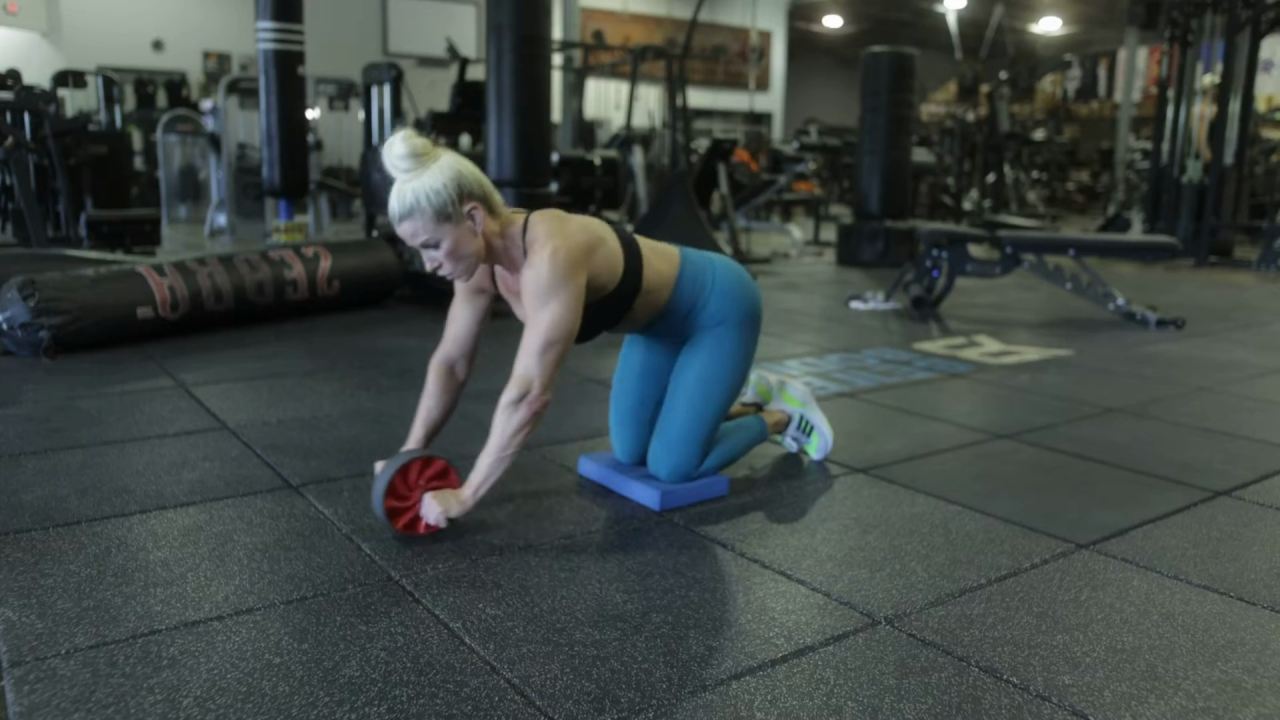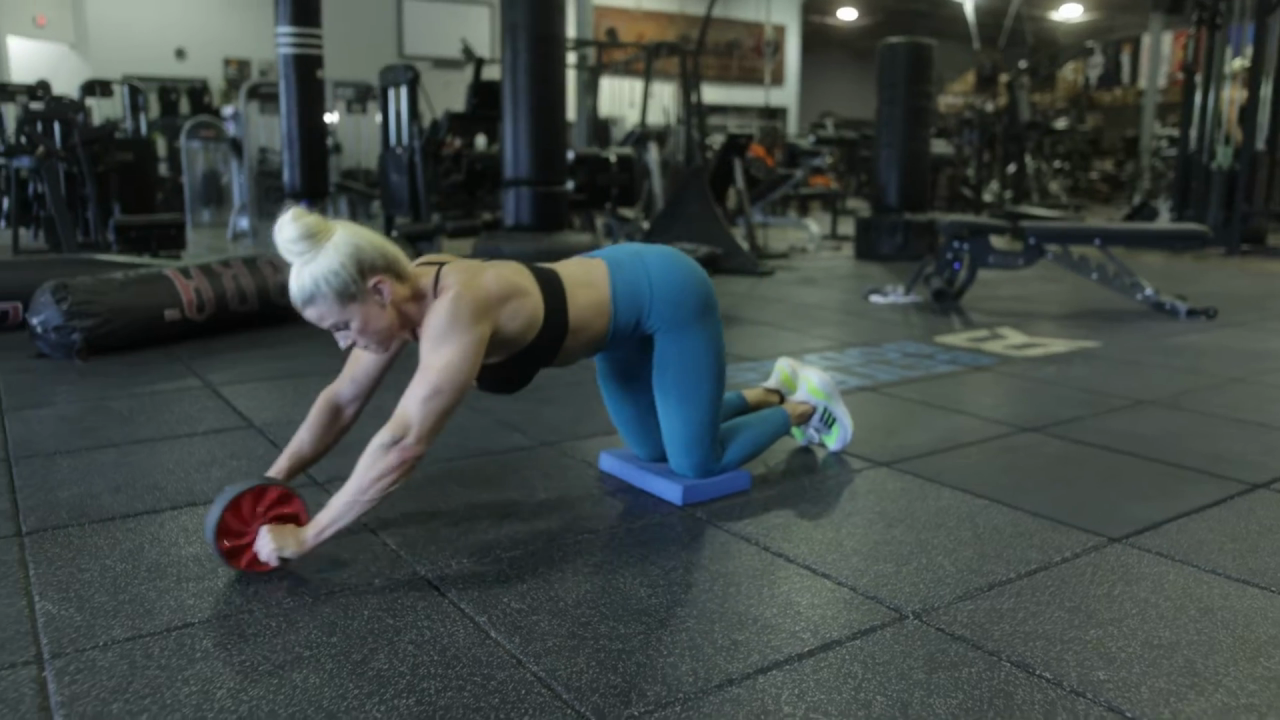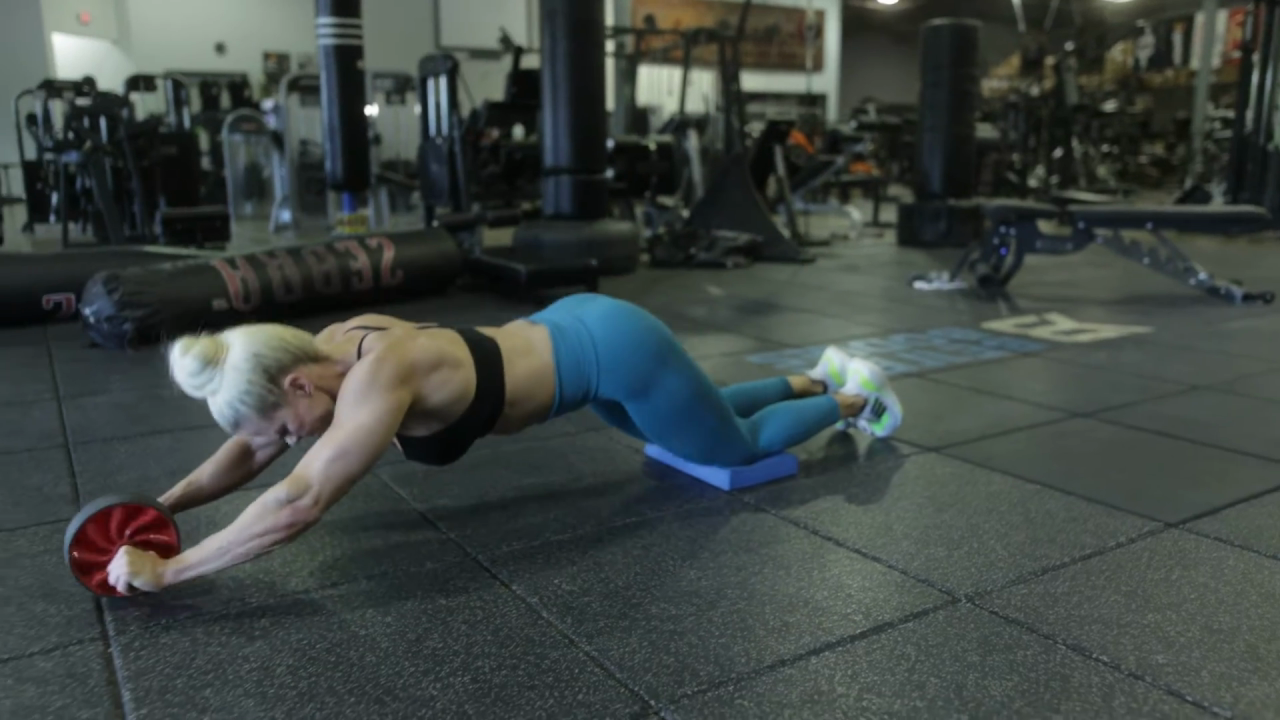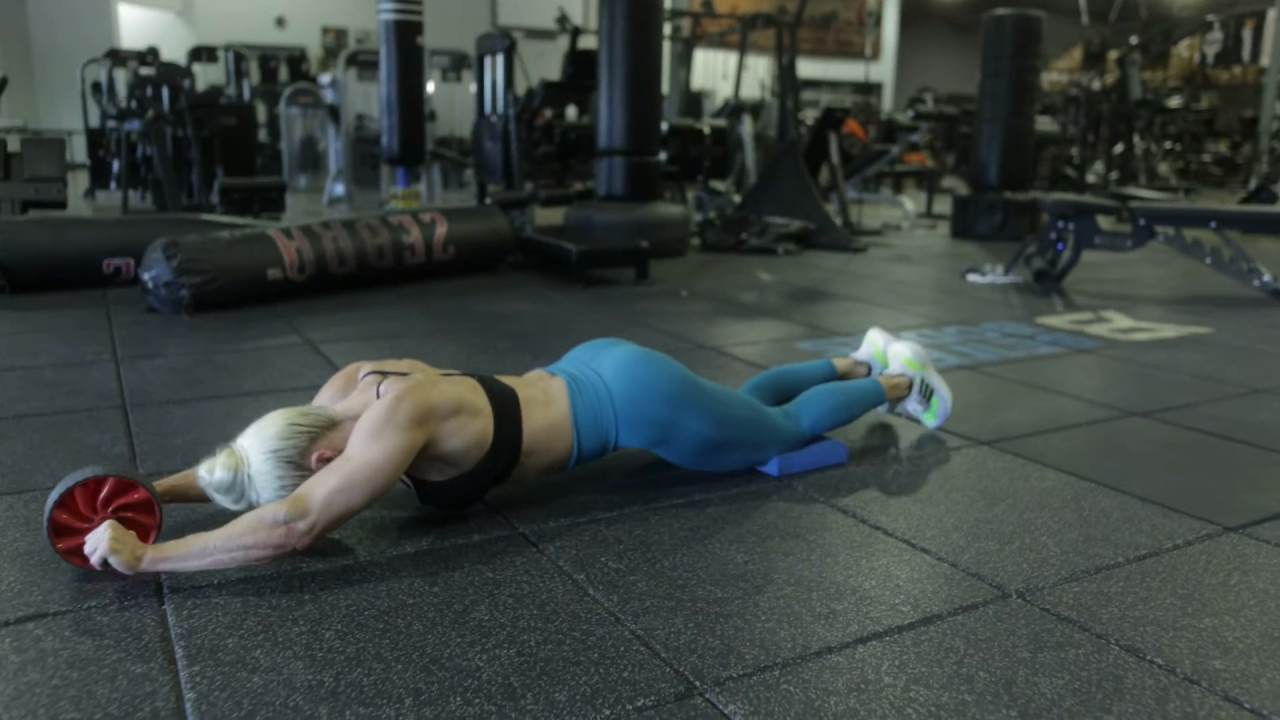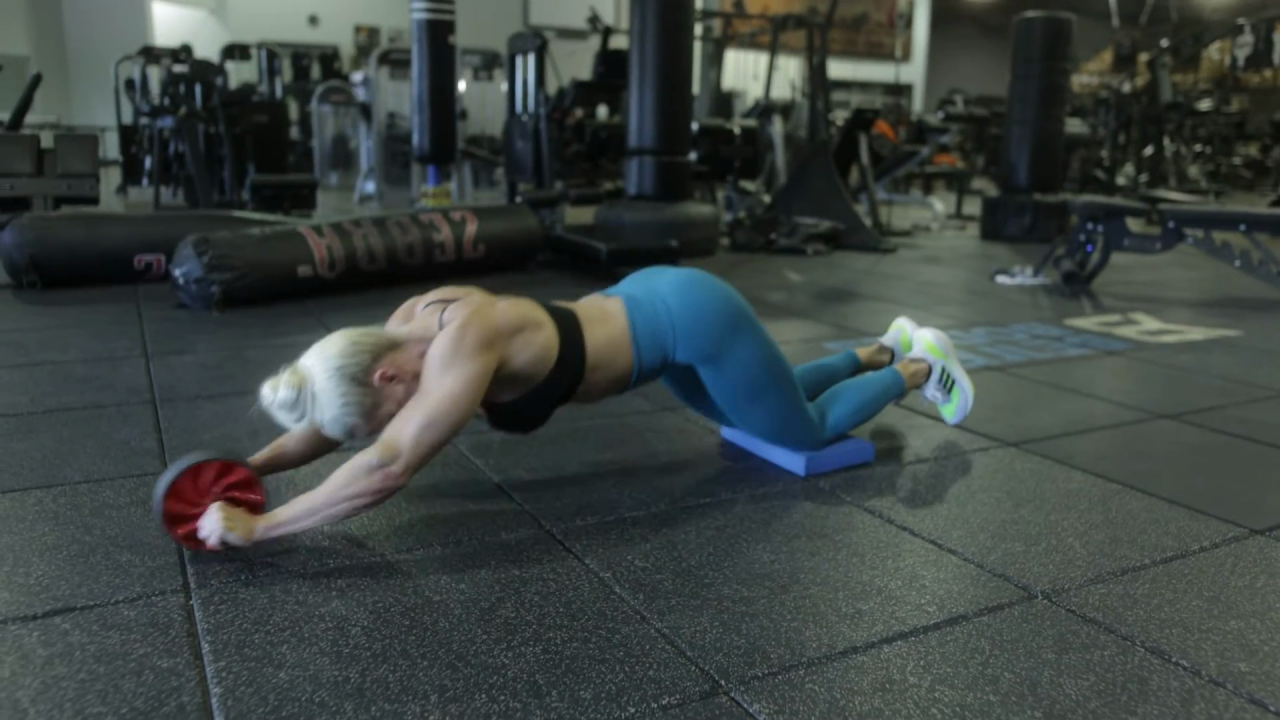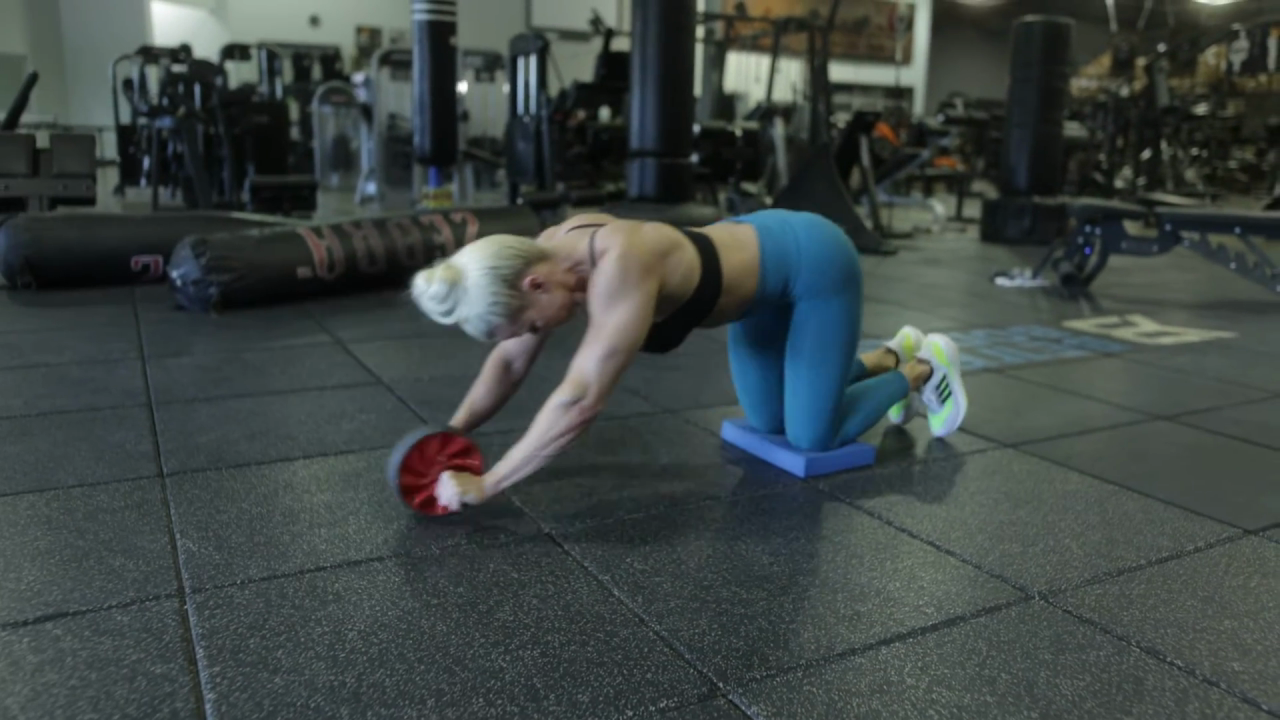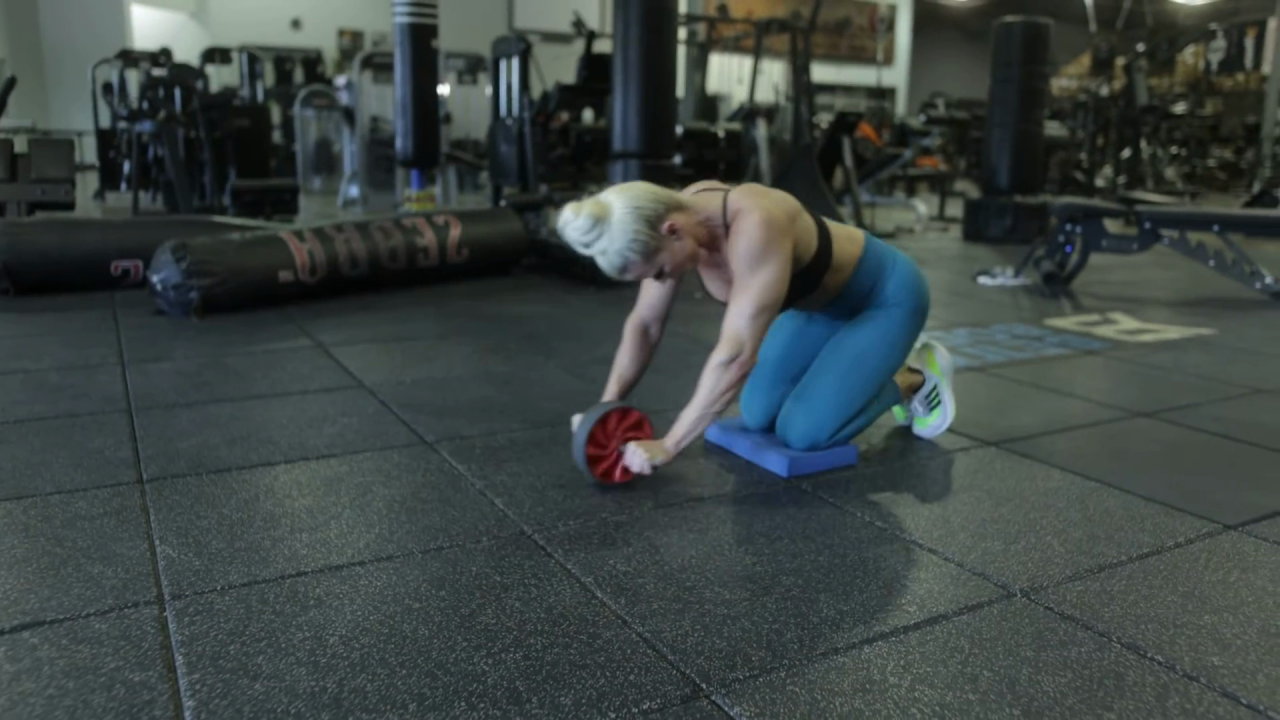
dt=0.5s
person 1, frame 1
left shoulder: (551, 255)
right shoulder: (483, 252)
left elbow: (530, 394)
right elbow: (451, 362)
left wrist: (464, 497)
right wrist: (411, 454)
left hip: (720, 305)
right hip: (664, 317)
left knee: (674, 468)
right knee: (631, 454)
left ankle: (782, 417)
right ankle: (750, 399)
person 1, frame 2
left shoulder: (456, 306)
right shoulder: (399, 293)
left elbow: (402, 444)
right elbow: (340, 402)
left wrist: (304, 538)
right wrist: (271, 483)
left hip: (667, 296)
right hip: (618, 287)
left knee: (694, 466)
right knee: (653, 449)
left ankle: (804, 405)
right ankle: (771, 391)
person 1, frame 3
left shoulder: (379, 376)
right shoulder: (332, 350)
left elbow: (296, 505)
right elbow: (249, 446)
left wrist: (163, 569)
right wrist: (162, 504)
left hip: (613, 350)
right hip: (575, 331)
left knee: (738, 449)
right knee: (705, 415)
left ankle: (853, 399)
right ankle: (813, 378)
person 1, frame 4
left shoulder: (393, 421)
right shoulder: (349, 389)
left elbow: (291, 527)
right elbow: (264, 464)
left wrist: (144, 554)
right wrist: (152, 487)
left hip: (633, 400)
right hip: (593, 373)
left knee: (784, 429)
right knee: (746, 406)
left ankle: (897, 378)
right ankle: (861, 359)
person 1, frame 5
left shoulder: (458, 342)
right shoulder: (408, 328)
left elbow: (387, 468)
right elbow: (336, 422)
left wrist: (260, 529)
right wrist: (253, 466)
left hip: (695, 318)
right hip: (655, 307)
left knee: (804, 433)
right knee: (755, 417)
left ankle: (918, 366)
right ankle: (880, 351)
person 1, frame 6
left shoulder: (619, 268)
right shoulder: (547, 254)
left elbow: (579, 403)
right elbow: (508, 361)
left wrist: (485, 484)
right wrist: (452, 433)
left hip: (814, 263)
right hip: (759, 257)
left knee: (814, 437)
right knee: (770, 423)
left ankle: (920, 370)
right ankle: (888, 357)
person 1, frame 7
left shoulder: (754, 225)
right shoulder: (676, 216)
left elbow: (734, 355)
right elbow: (643, 324)
left wrist: (668, 446)
right wrist: (607, 407)
left hip: (885, 298)
right hip: (822, 303)
left knee: (802, 434)
right knee: (753, 418)
left ankle: (914, 379)
right ankle: (871, 371)
